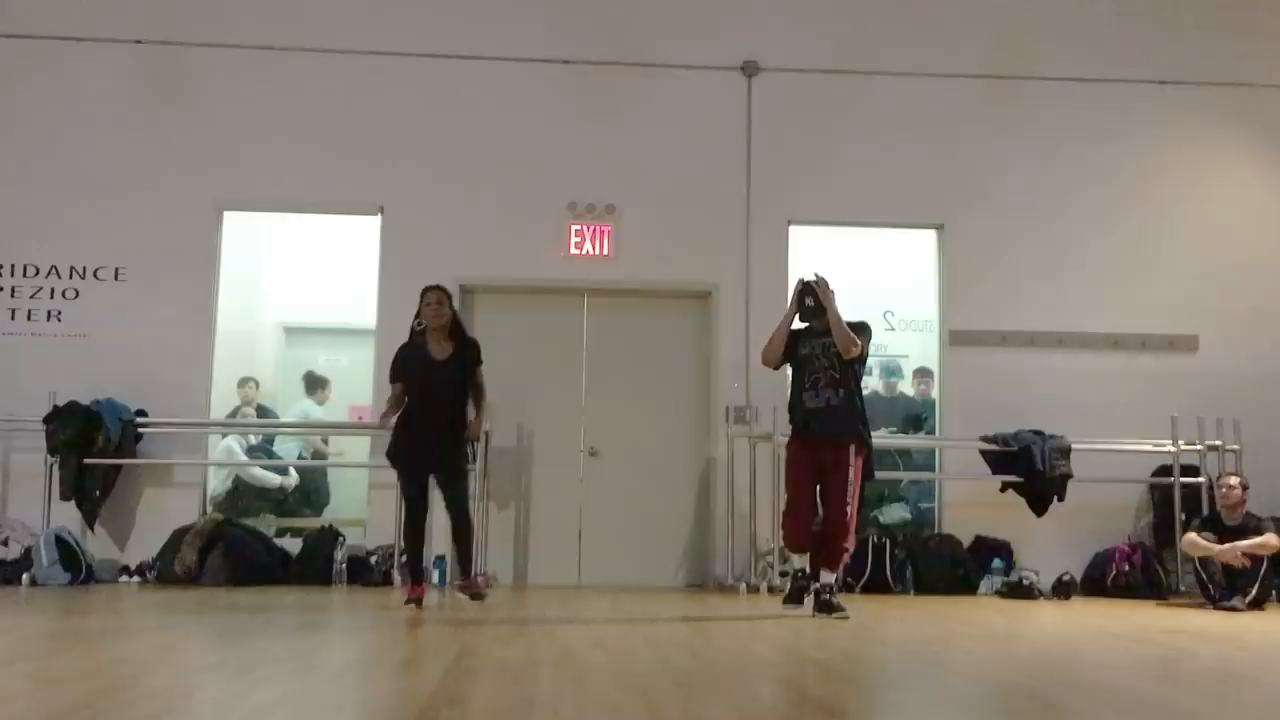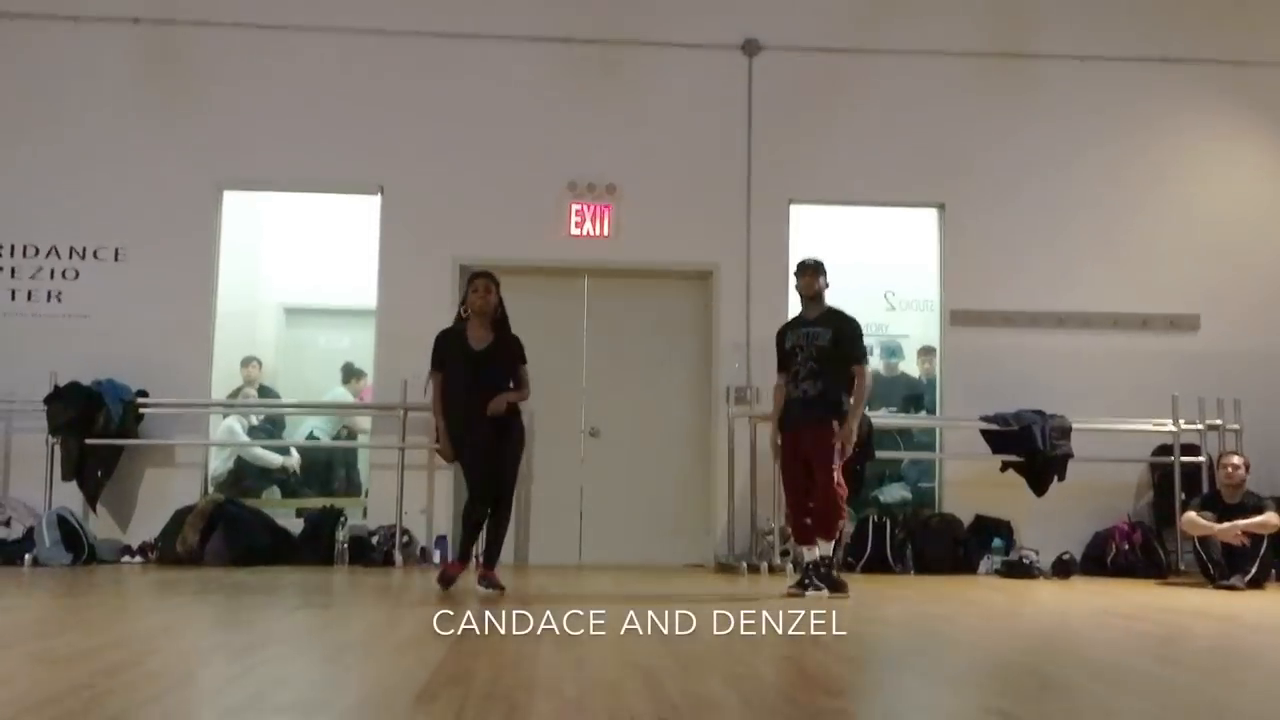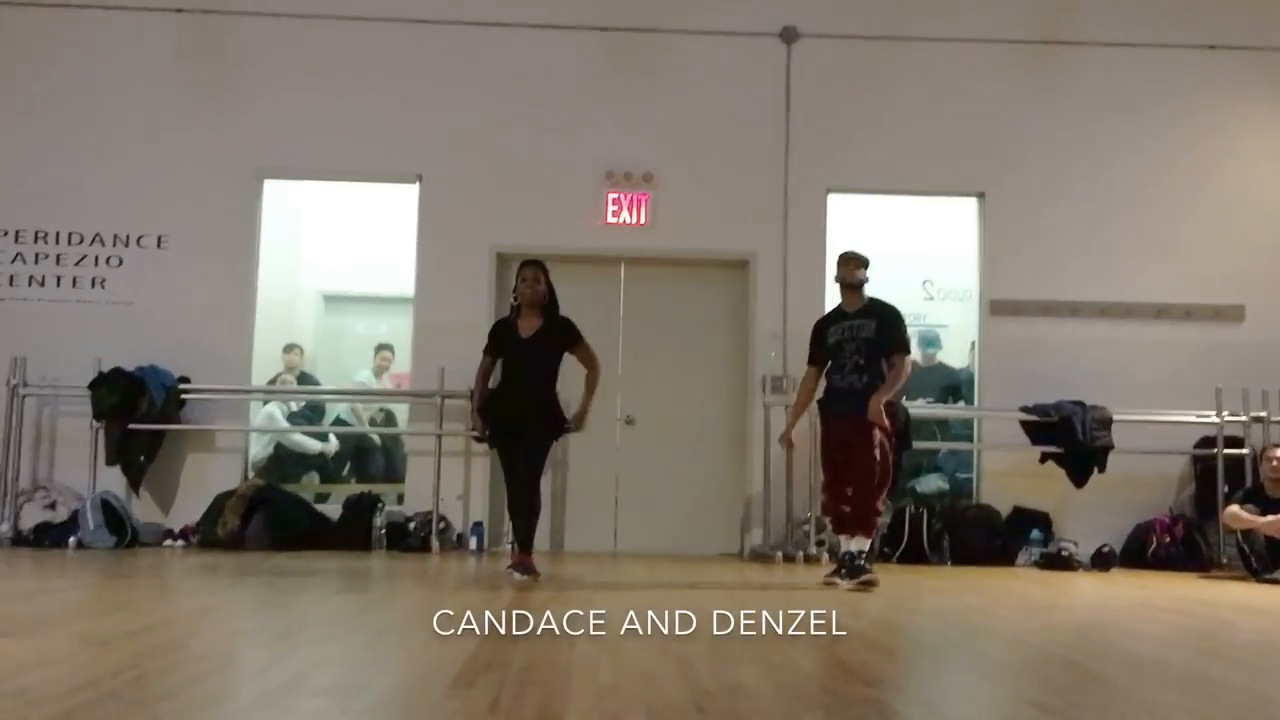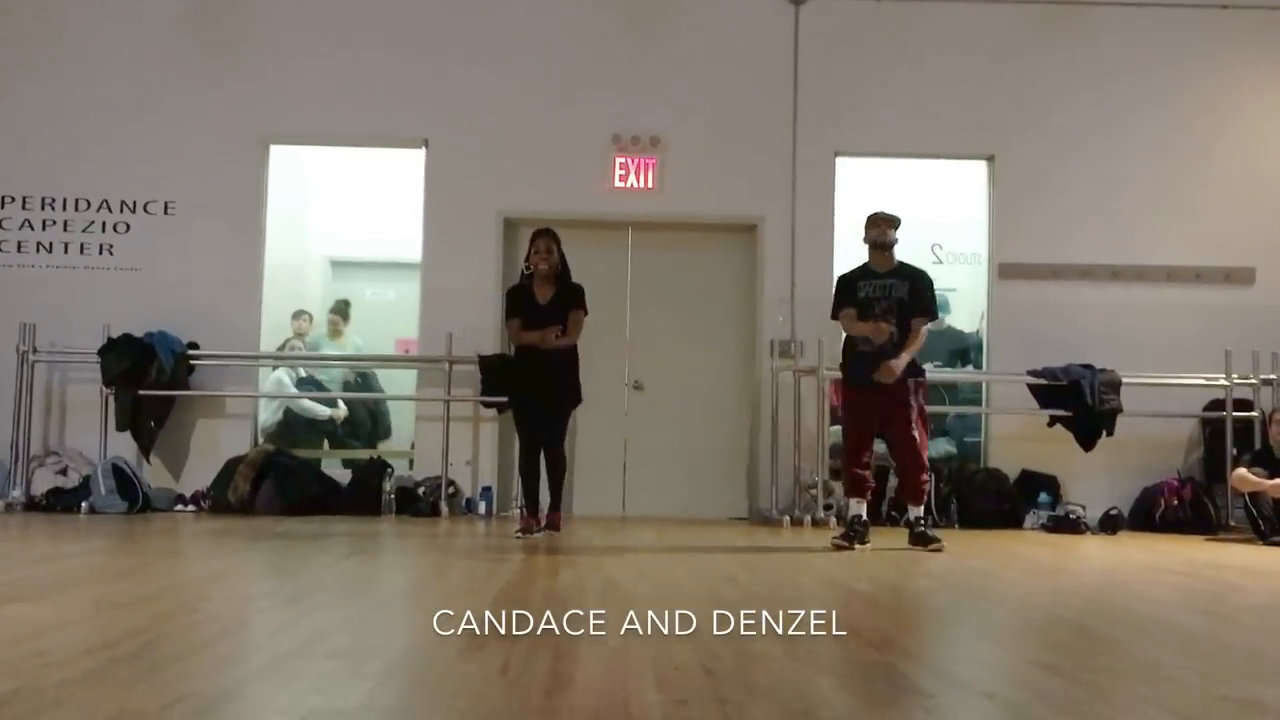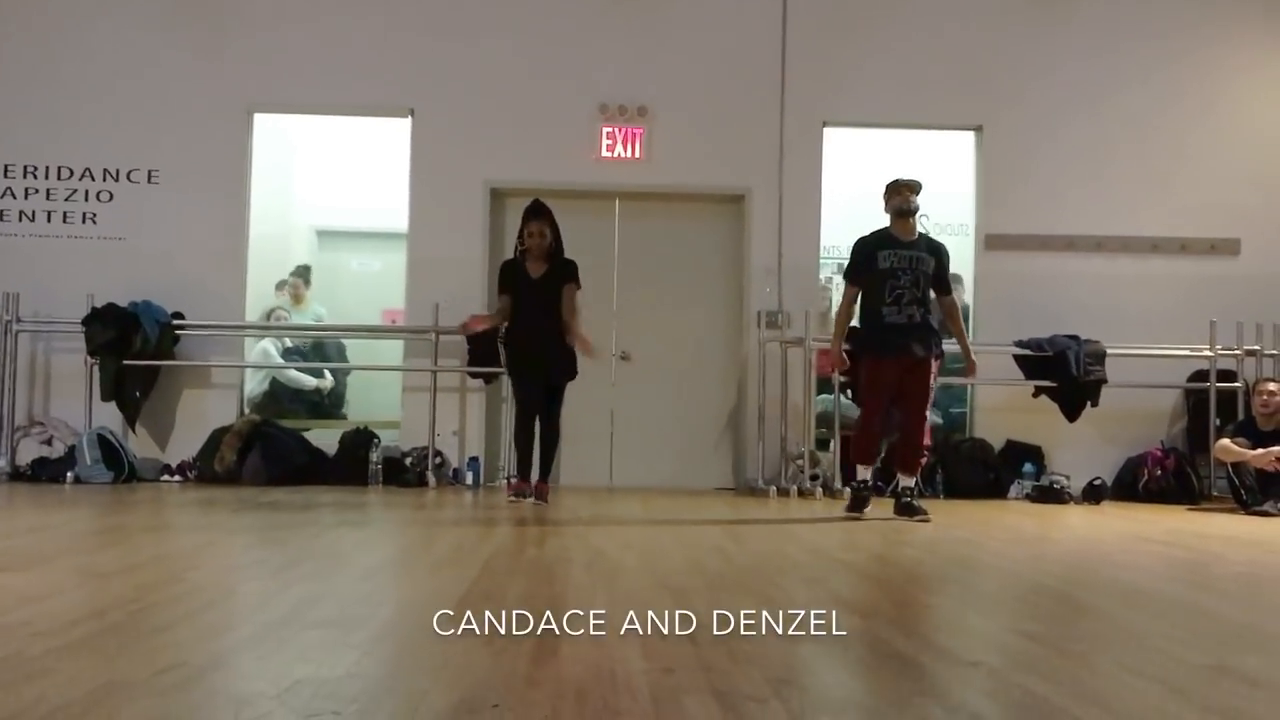
dt=0.5s
person 1, frame 1
left shoulder: (858, 330)
right shoulder: (796, 337)
left elbow: (849, 349)
right elbow: (768, 359)
left wrist: (829, 305)
right wrist: (791, 311)
left hip: (845, 438)
right hip: (804, 437)
left knee: (839, 516)
right knee: (797, 511)
left ankle: (826, 590)
right ankle: (800, 575)
person 1, frame 2
left shoulder: (844, 325)
right shoulder: (786, 331)
left elbow: (862, 376)
left wrist: (852, 423)
right wrist: (774, 429)
left hip: (830, 422)
right hip: (794, 424)
left knee: (828, 489)
right knee: (798, 498)
left ankle: (826, 564)
right ankle: (810, 568)
person 1, frame 3
left shoulder: (886, 315)
right shoulder: (825, 324)
left elbow: (902, 366)
right elbow: (812, 374)
left wrist: (882, 399)
right wrist: (792, 422)
left hip: (872, 409)
right hip: (835, 411)
left knee: (870, 480)
right knee: (837, 485)
left ankle: (861, 557)
right ankle: (847, 555)
person 1, frame 4
left shoulder: (916, 279)
right shoulder: (849, 281)
left elbow: (920, 329)
right elbow: (847, 323)
left wrist: (901, 360)
right wrist: (869, 330)
left hip: (903, 376)
right hip: (858, 375)
left knee: (911, 449)
right knee: (856, 450)
left ankle: (917, 524)
right ankle: (857, 522)
person 1, frame 5
left shoulder: (935, 250)
right shoulder: (868, 246)
left elbow: (947, 302)
right elbow: (850, 296)
left wrist: (966, 348)
right wrist: (837, 342)
left hip: (922, 348)
right hip: (877, 347)
left knee: (916, 423)
right knee: (871, 418)
left ankle: (906, 494)
right ankle: (861, 487)
person 2, frame 1
left shoulder: (468, 348)
right shoulder: (408, 352)
left elbow: (477, 389)
right elbow: (396, 398)
left wrist: (479, 416)
right wrist: (388, 414)
left hip: (451, 443)
right hip: (411, 442)
left knee: (459, 509)
right knee: (416, 512)
left ankle: (467, 577)
right ankle: (416, 583)
person 2, frame 2
left shoulder: (510, 342)
right shoulder: (448, 339)
left elbow: (524, 388)
right elbow: (438, 391)
left wrist: (507, 396)
right wrist: (443, 435)
left hip: (506, 430)
right hip: (468, 431)
left knee: (503, 498)
right knee: (480, 495)
left ankle: (488, 568)
right ankle: (460, 559)
person 2, frame 3
left shoulder: (560, 327)
right shoulder: (502, 328)
left elbow: (592, 365)
right elbow: (486, 369)
left wrist: (583, 408)
right wrist: (477, 410)
left hip: (541, 417)
right hip: (504, 416)
left knee: (529, 482)
right knee: (514, 483)
left ankle: (525, 556)
right ankle: (520, 551)
person 2, frame 4
left shoulder: (573, 292)
right shoulder: (516, 294)
left elbow: (574, 334)
right elbow: (514, 335)
left wrist: (553, 342)
right wrist: (541, 336)
left hip: (561, 381)
right hip: (526, 380)
left knee: (554, 446)
right knee: (529, 446)
left ankle: (554, 510)
right ankle: (530, 515)
person 2, frame 5
left shoulder: (565, 268)
right shoulder: (509, 269)
left elbow: (569, 304)
right elbow: (504, 310)
left wrist: (575, 331)
right wrist: (489, 321)
left hip: (556, 353)
right hip: (521, 352)
left knee: (549, 418)
right knee: (526, 410)
left ankle: (542, 482)
right ankle: (522, 480)
